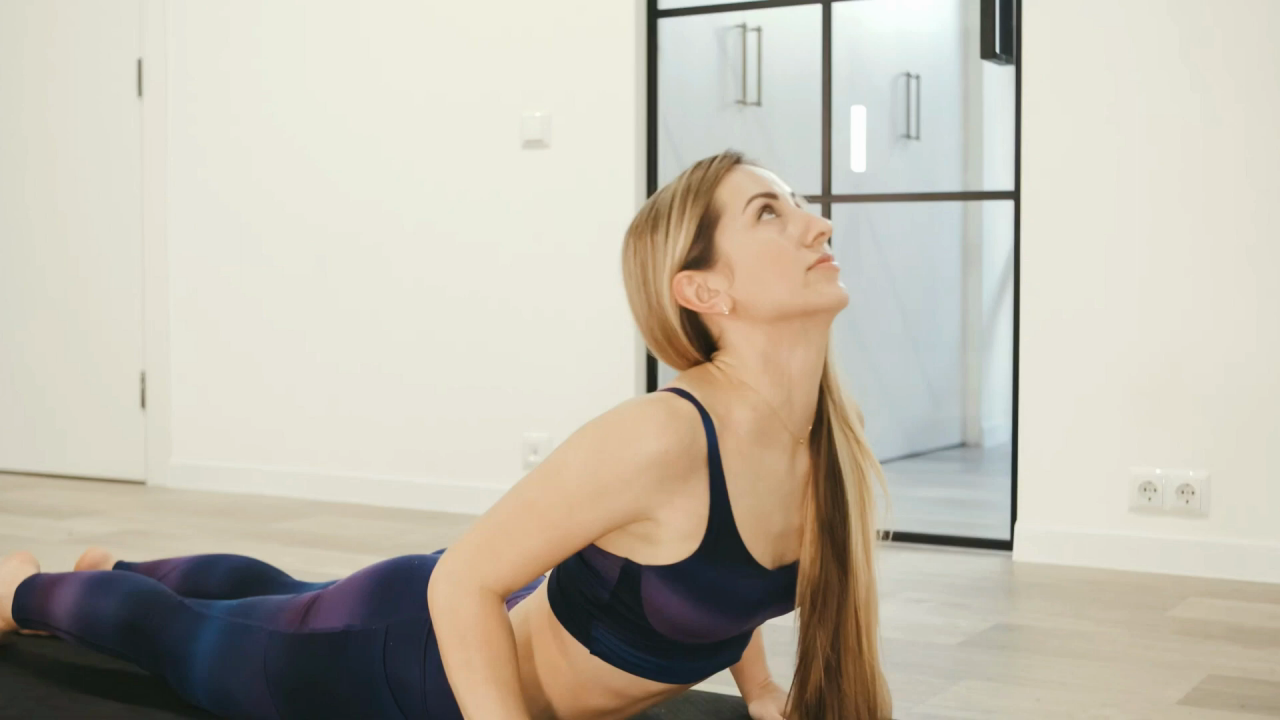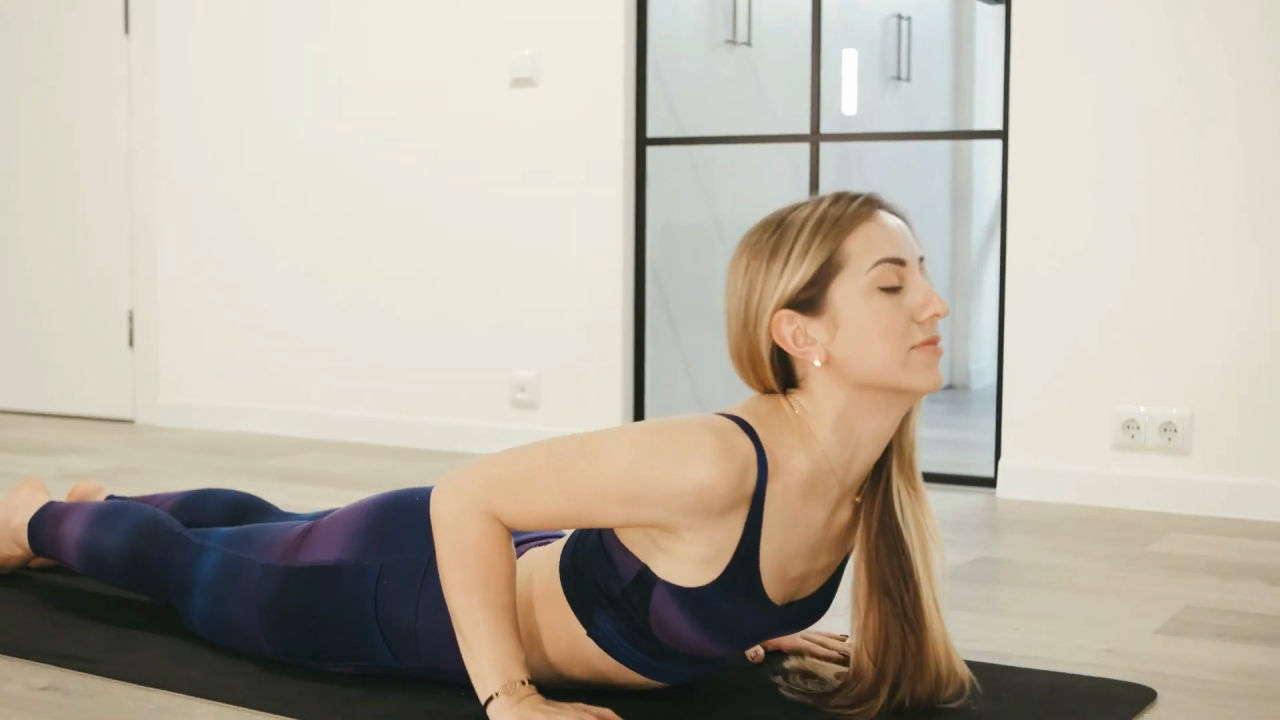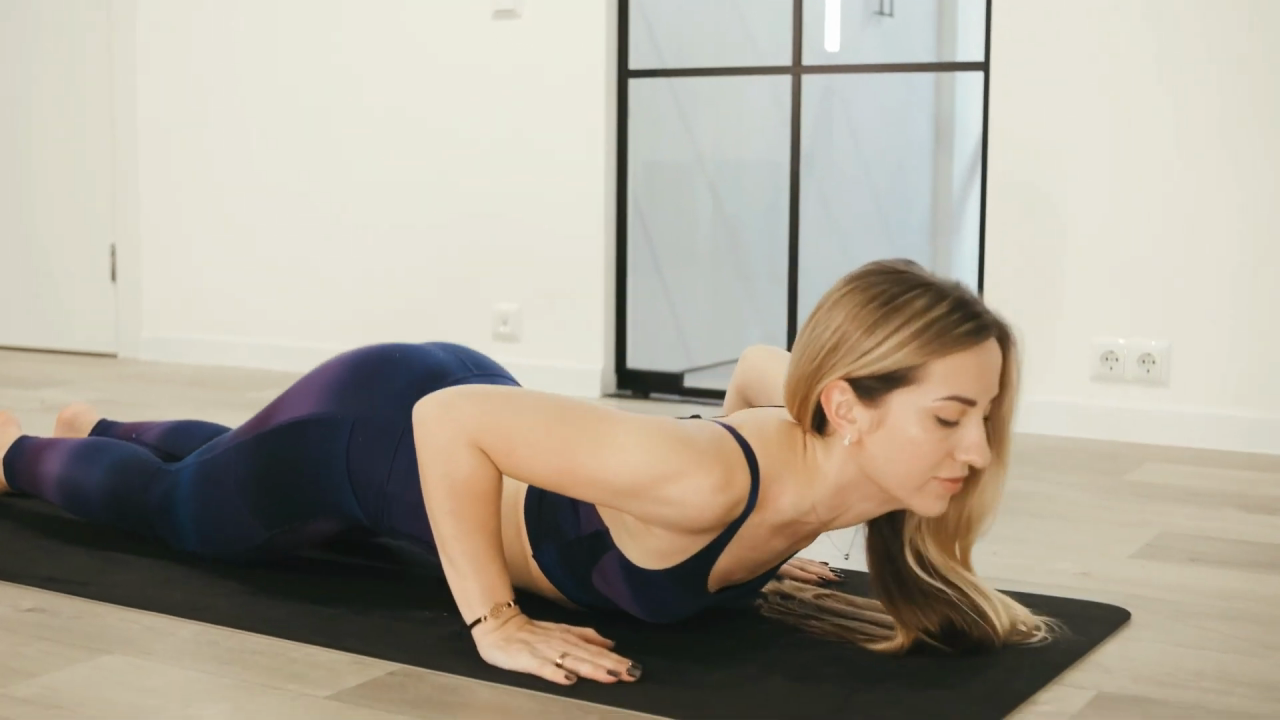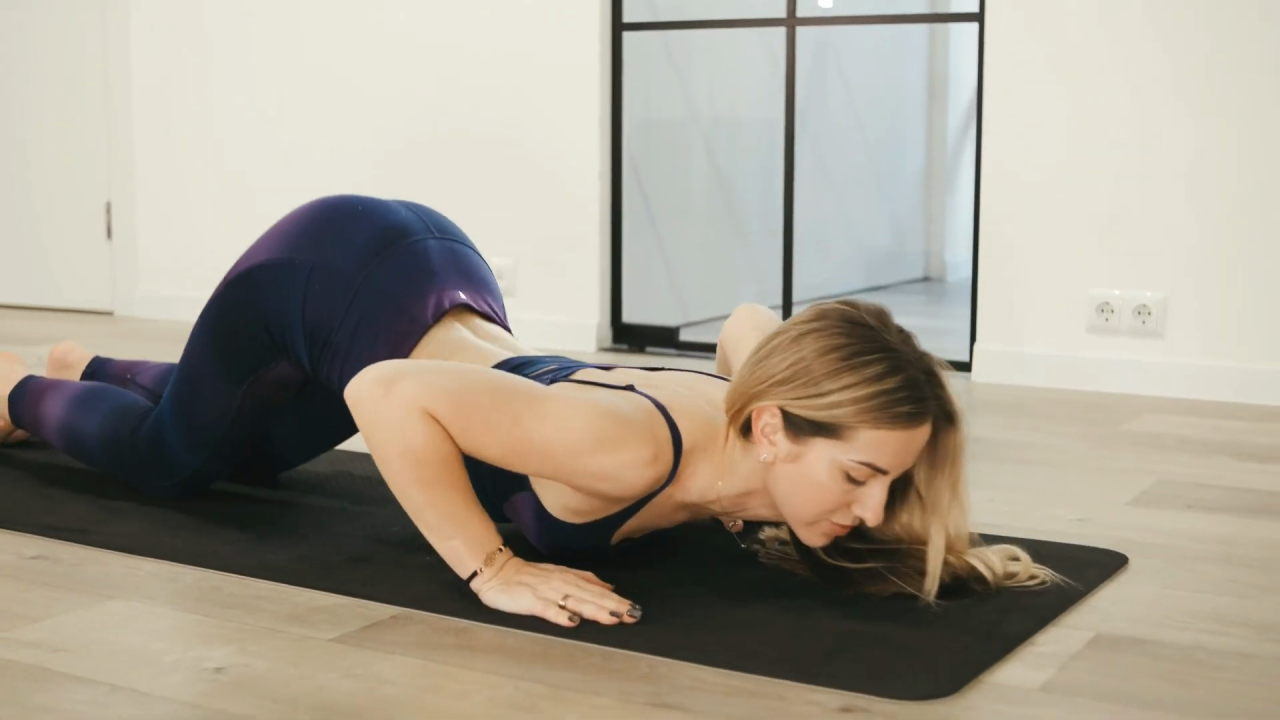
dt=0.5s
person 1, frame 1
left shoulder: (825, 434)
right shoulder: (658, 439)
right elbow: (463, 588)
left hip: (512, 618)
left knee: (285, 595)
right knee: (183, 639)
left ankle: (114, 571)
person 1, frame 2
left shoulder: (863, 456)
right shoulder: (709, 465)
right elbow: (467, 497)
left wrist: (762, 615)
left hip: (522, 577)
right hip: (405, 592)
left knee: (276, 533)
right knee: (189, 574)
left ankle: (110, 500)
person 1, frame 3
left shoulder: (828, 455)
right shoulder: (706, 480)
left elbow: (759, 364)
right elbow: (448, 421)
left wrist: (756, 556)
right wrist: (495, 624)
left hip: (447, 423)
right hip: (368, 431)
left knee: (234, 485)
right knee: (175, 509)
left ankle: (98, 426)
person 1, frame 4
left shoulder: (758, 406)
right shoulder: (638, 450)
left elbow: (748, 321)
right elbow: (383, 393)
left wrist: (755, 502)
right wrist: (493, 571)
left hip: (426, 271)
right hip: (325, 274)
left knee: (249, 458)
right knee: (168, 458)
left ankle: (92, 368)
